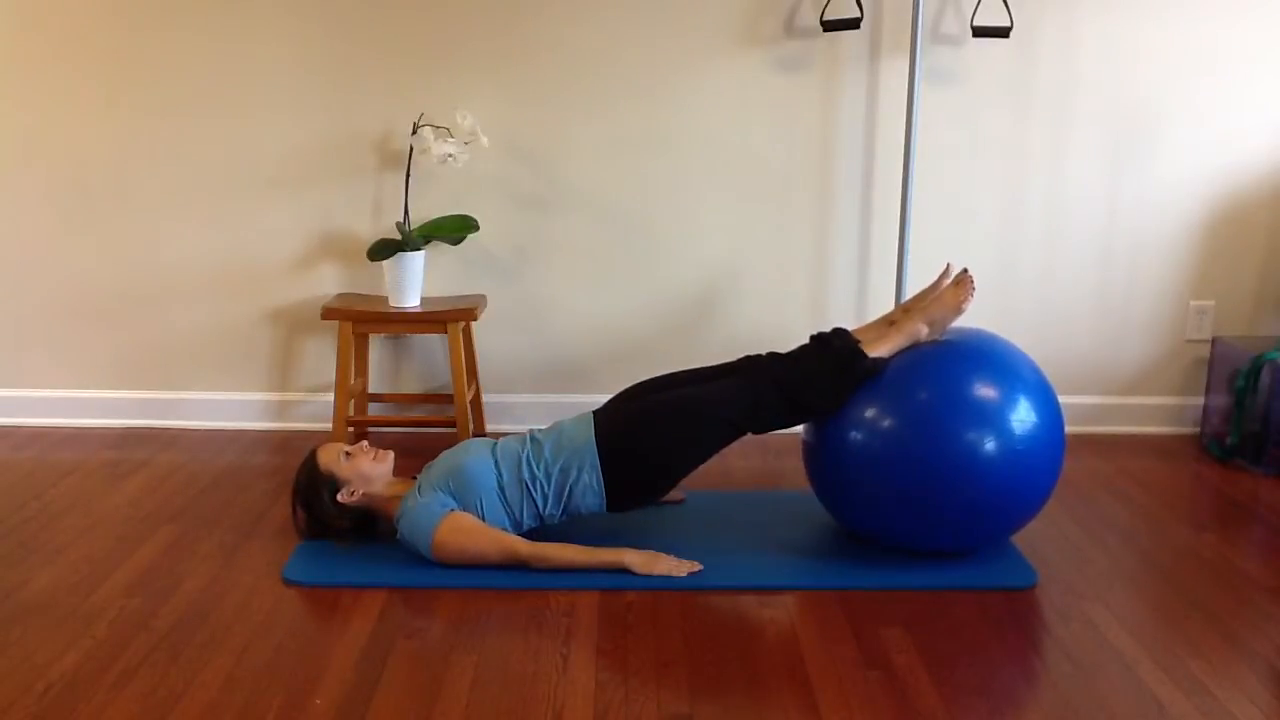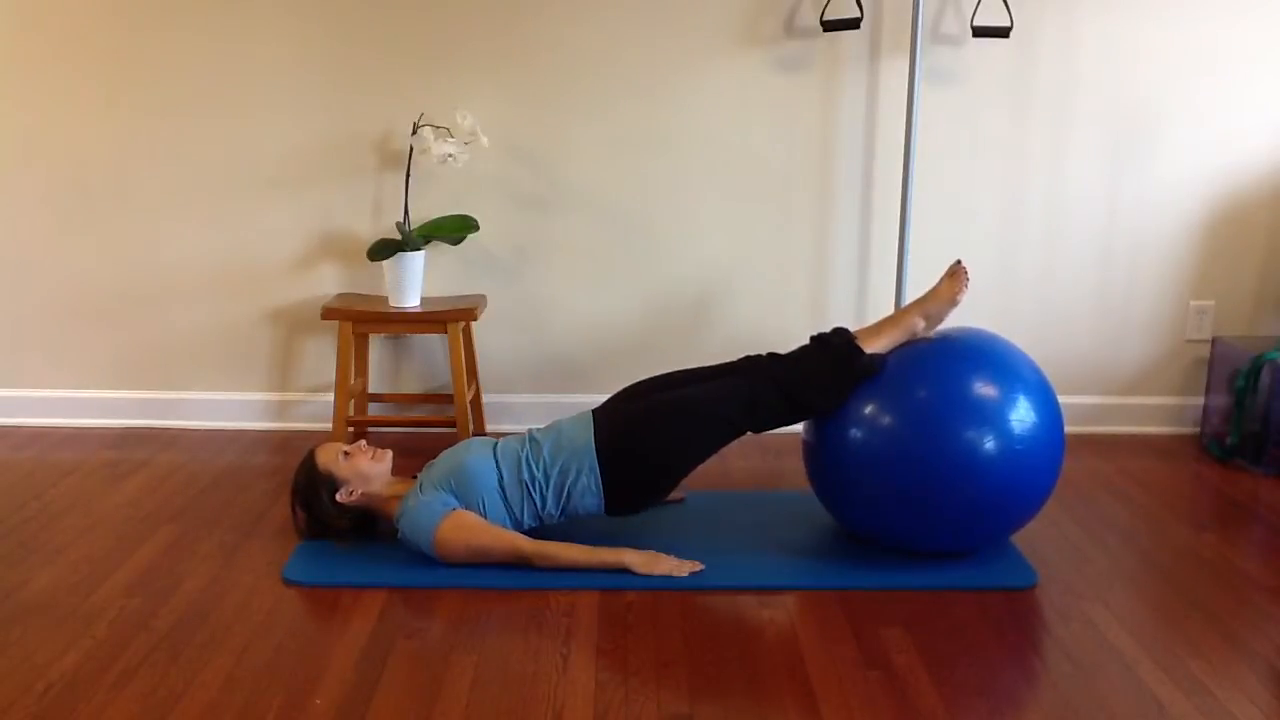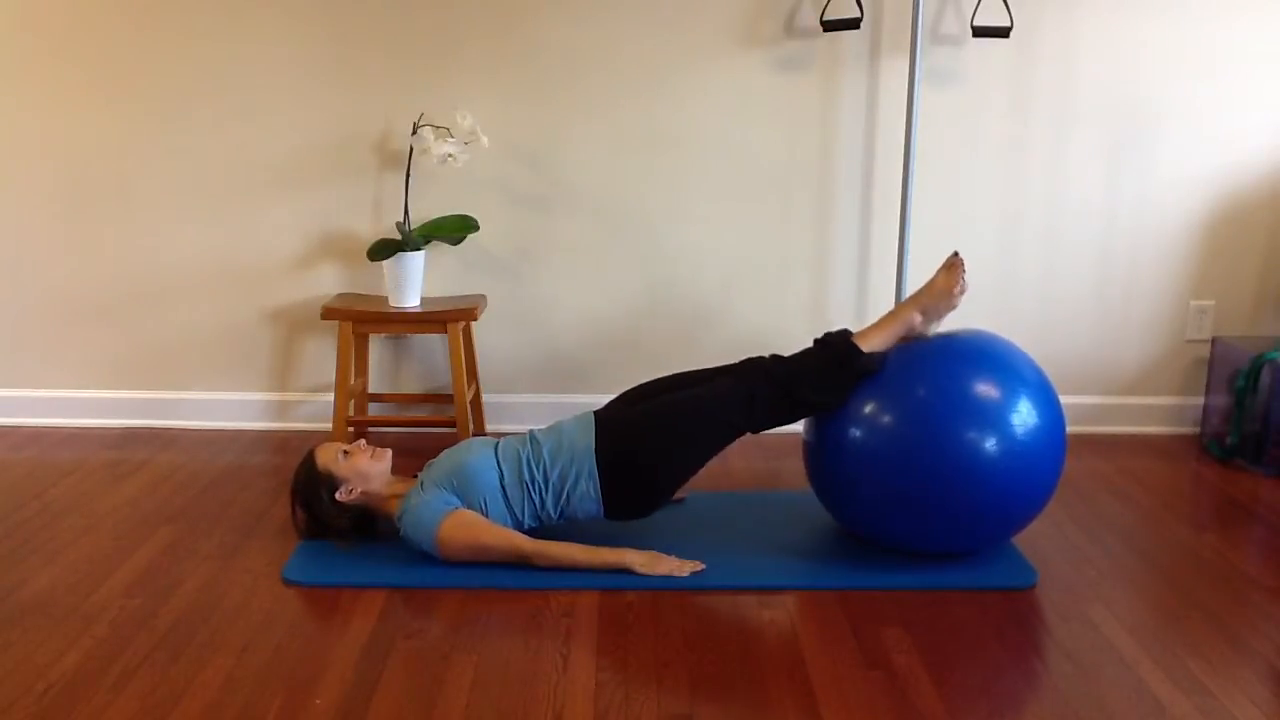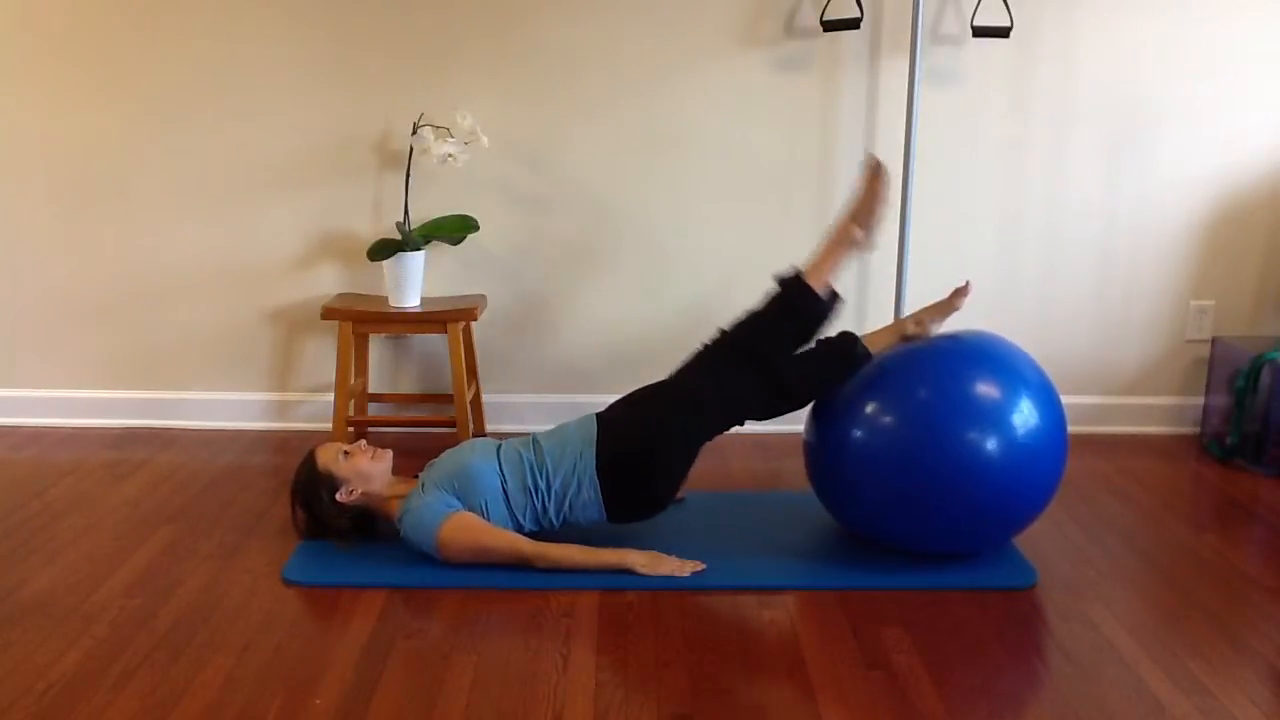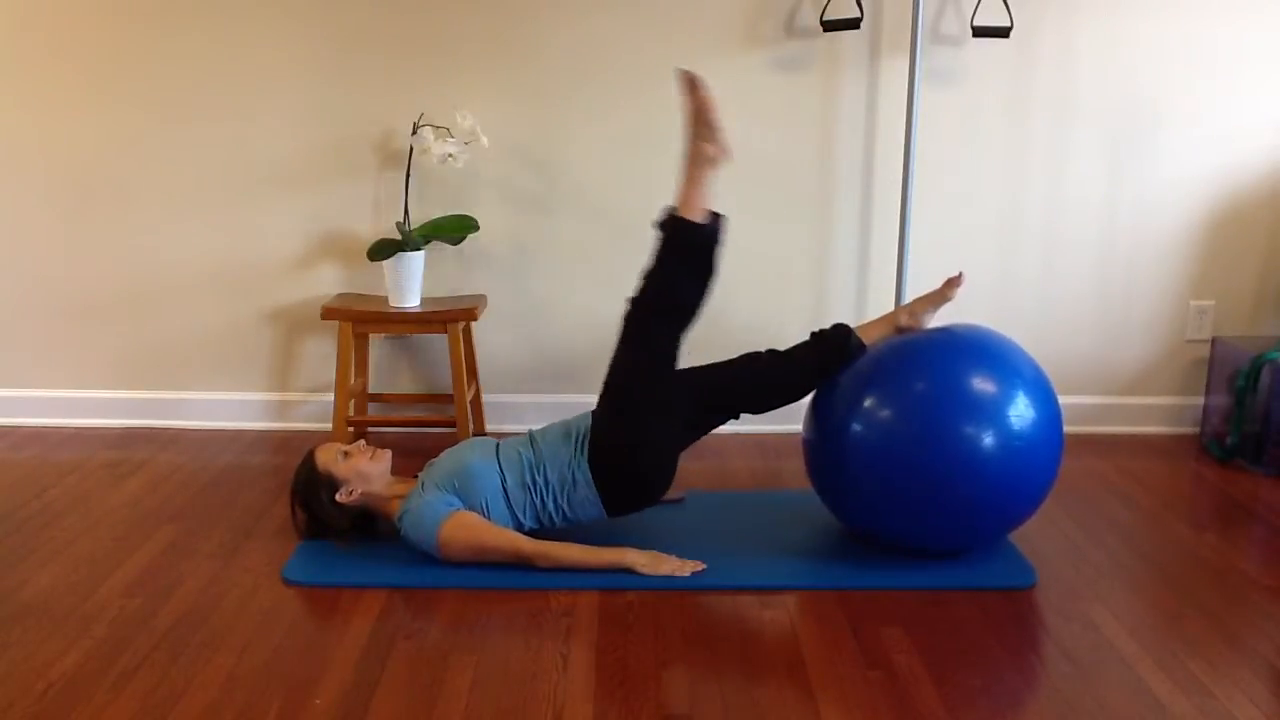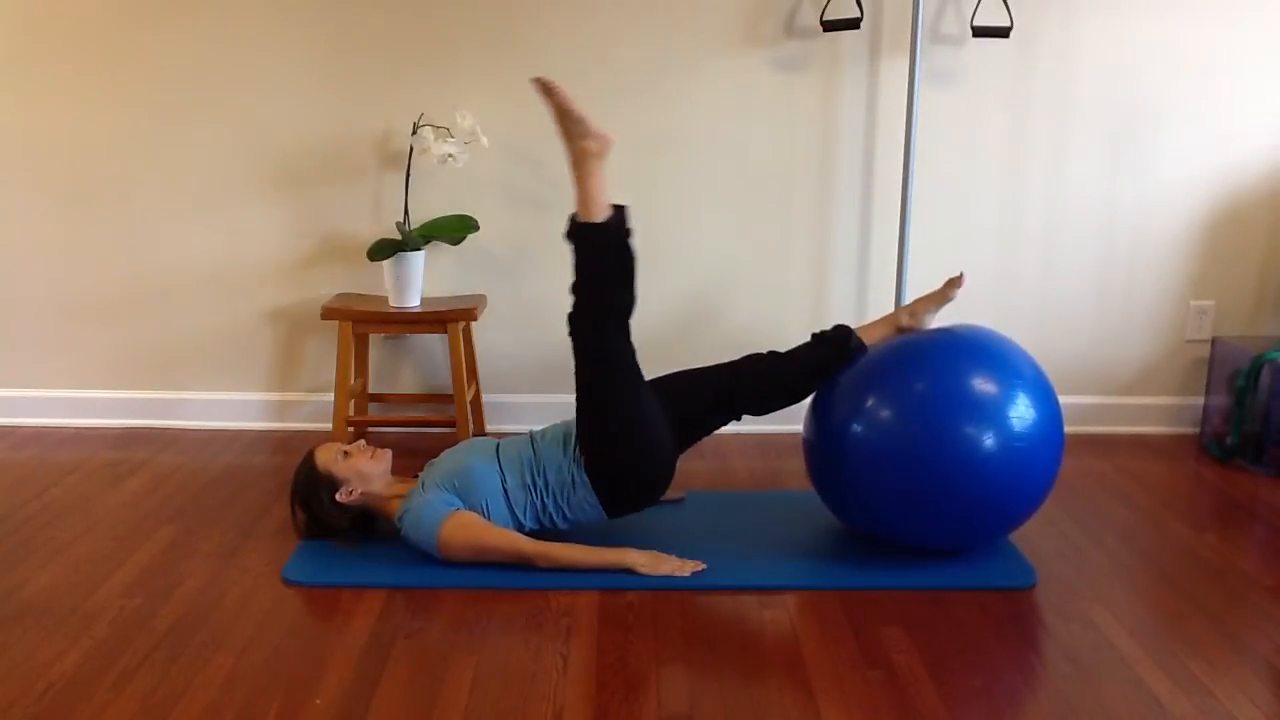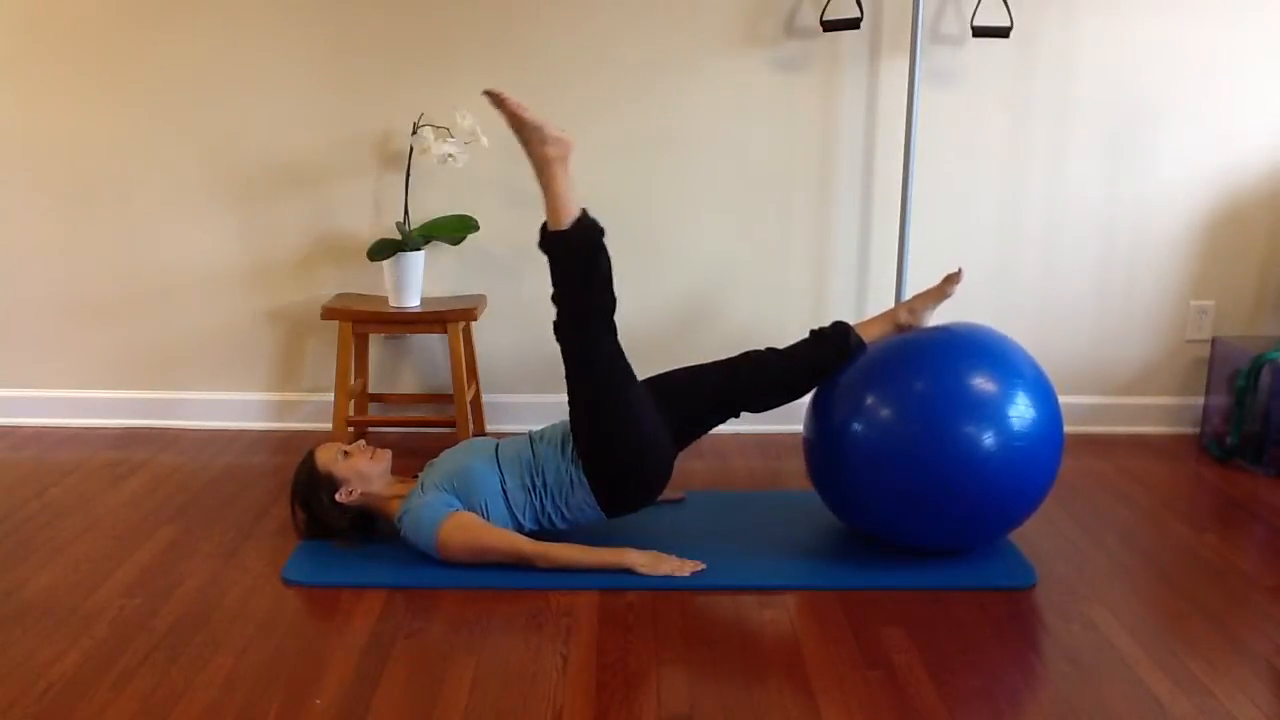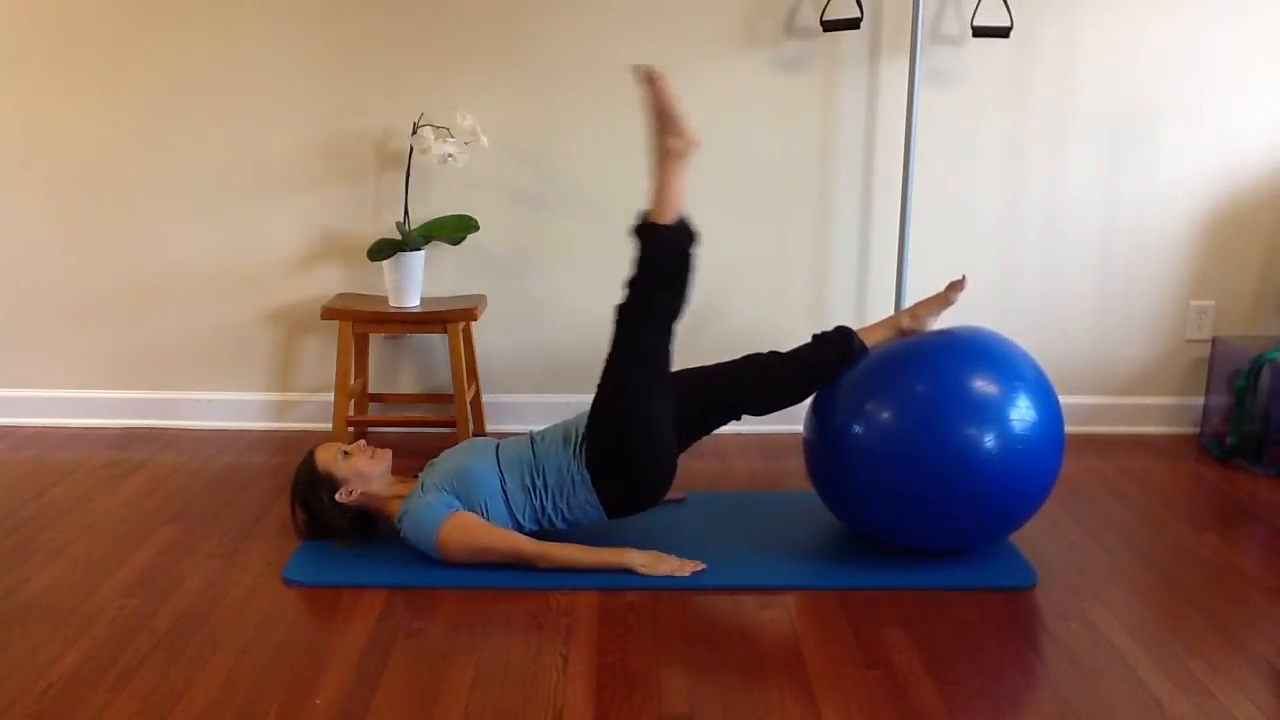
dt=0.3s
person 1, frame 1
left shoulder: (427, 484)
right shoulder: (418, 524)
right elbow: (522, 553)
right wrist: (627, 557)
left hip: (600, 435)
right hip: (608, 467)
left knee: (757, 373)
right knee: (757, 399)
left ankle: (899, 324)
right ankle: (910, 332)
person 1, frame 2
left shoulder: (427, 483)
right shoulder: (417, 522)
right elbow: (524, 551)
left wrist: (647, 482)
right wrist: (627, 558)
left hip: (599, 436)
right hip: (609, 469)
left knee: (753, 373)
right knee: (752, 400)
left ankle: (902, 325)
right ankle: (907, 327)
person 1, frame 3
left shoulder: (427, 482)
right shoulder: (417, 521)
right elbow: (525, 550)
left wrist: (653, 479)
right wrist: (629, 558)
left hip: (601, 437)
right hip: (613, 473)
left knee: (754, 376)
right knee: (751, 400)
left ankle: (899, 327)
right ankle: (904, 322)
person 1, frame 4
left shoulder: (426, 482)
right shoulder: (418, 522)
right elbow: (525, 550)
left wrist: (660, 467)
right wrist: (630, 558)
left hip: (602, 445)
right hip: (616, 483)
left knee: (754, 383)
right knee: (727, 370)
left ankle: (899, 335)
right ankle: (837, 245)
person 1, frame 5
left shoulder: (427, 483)
right shoulder: (418, 522)
right elbow: (528, 551)
left wrist: (646, 469)
right wrist: (630, 558)
left hip: (598, 448)
right hip: (611, 477)
left knee: (749, 379)
right knee: (654, 325)
left ankle: (892, 324)
right ankle: (698, 168)
person 1, frame 6
left shoulder: (426, 485)
right shoulder: (419, 522)
right elbow: (528, 552)
left wrist: (639, 479)
right wrist: (631, 557)
left hip: (604, 463)
right hip: (613, 476)
left knee: (749, 382)
right knee: (599, 325)
left ankle: (894, 327)
person 1, frame 7
left shoulder: (425, 484)
right shoulder: (418, 522)
right elbow: (526, 552)
right wrist: (630, 558)
left hip: (598, 458)
right hip: (609, 478)
left knee: (744, 379)
right knee: (585, 330)
left ankle: (891, 324)
person 1, frame 8
left shoulder: (426, 485)
right shoulder: (418, 523)
right elbow: (527, 553)
left wrist: (646, 473)
right wrist: (630, 558)
left hip: (601, 458)
right hip: (613, 478)
left knee: (748, 381)
right knee: (644, 323)
left ankle: (897, 327)
